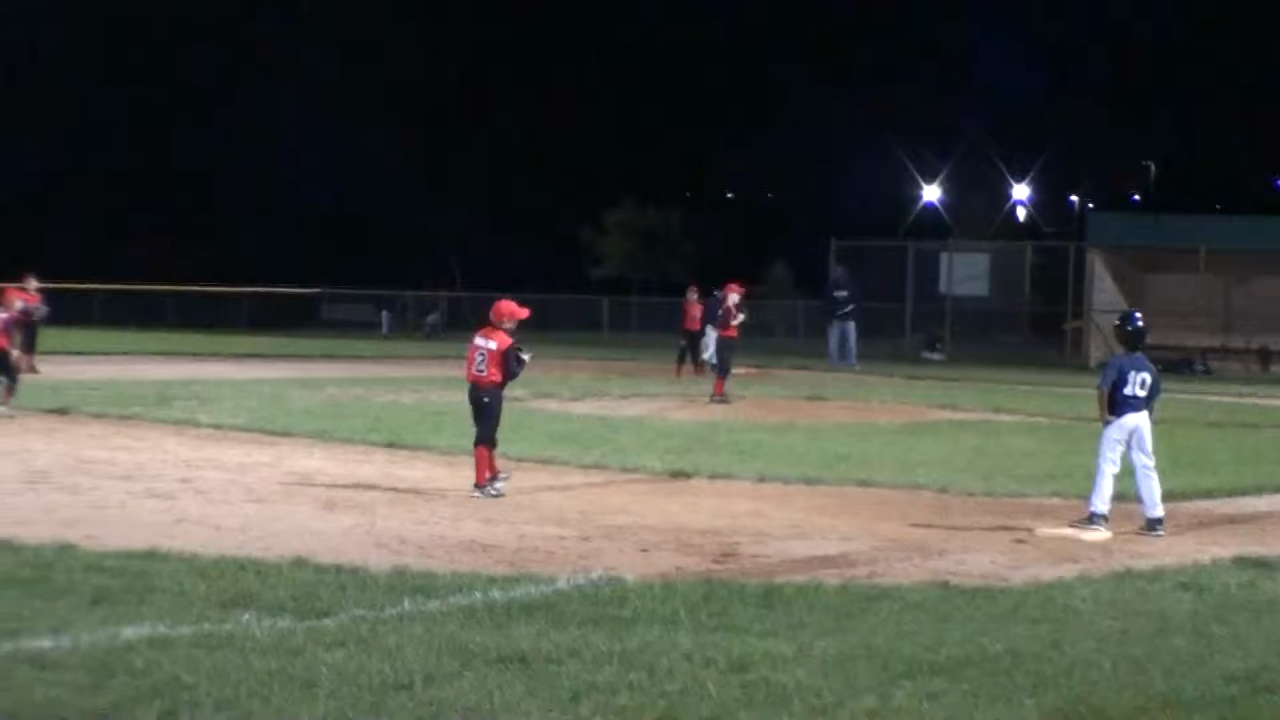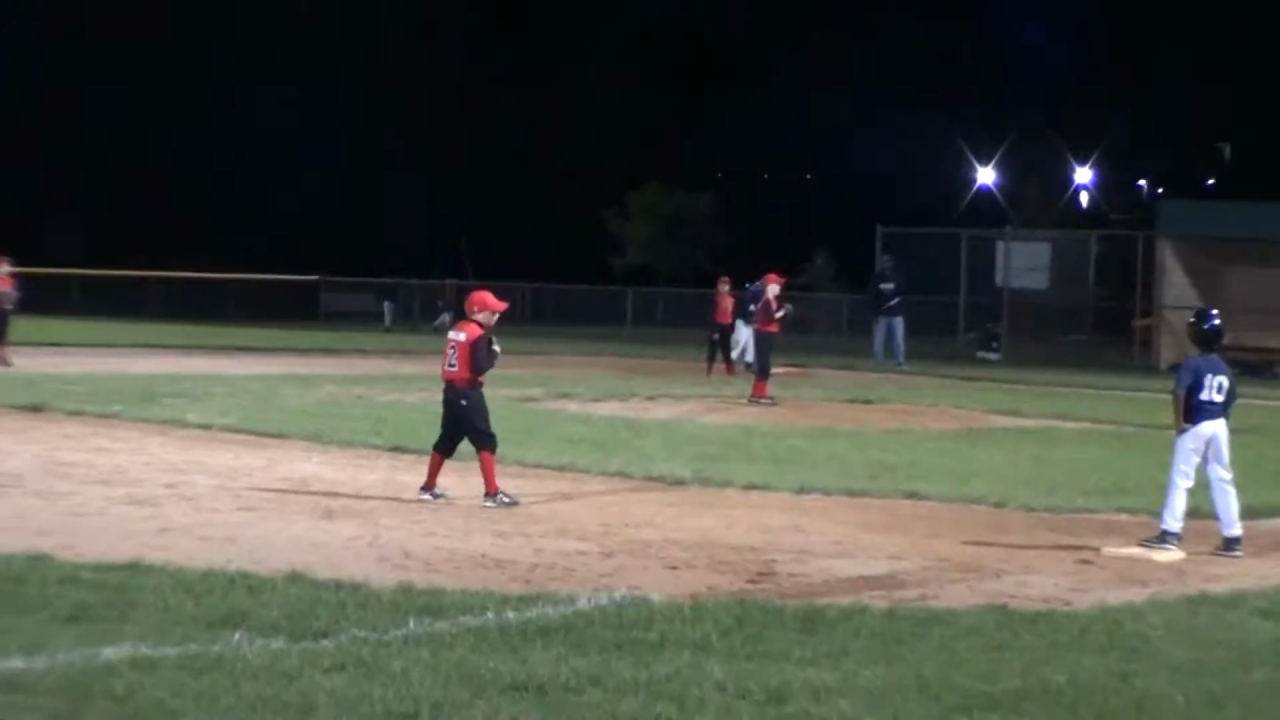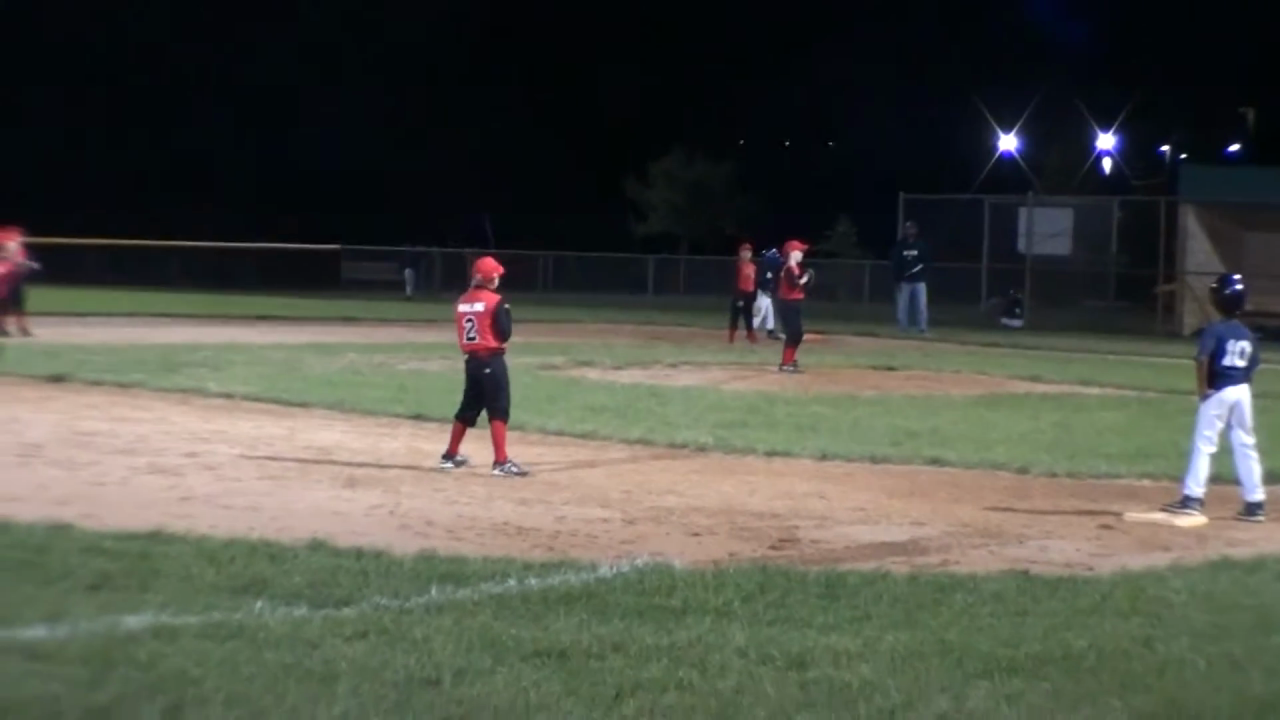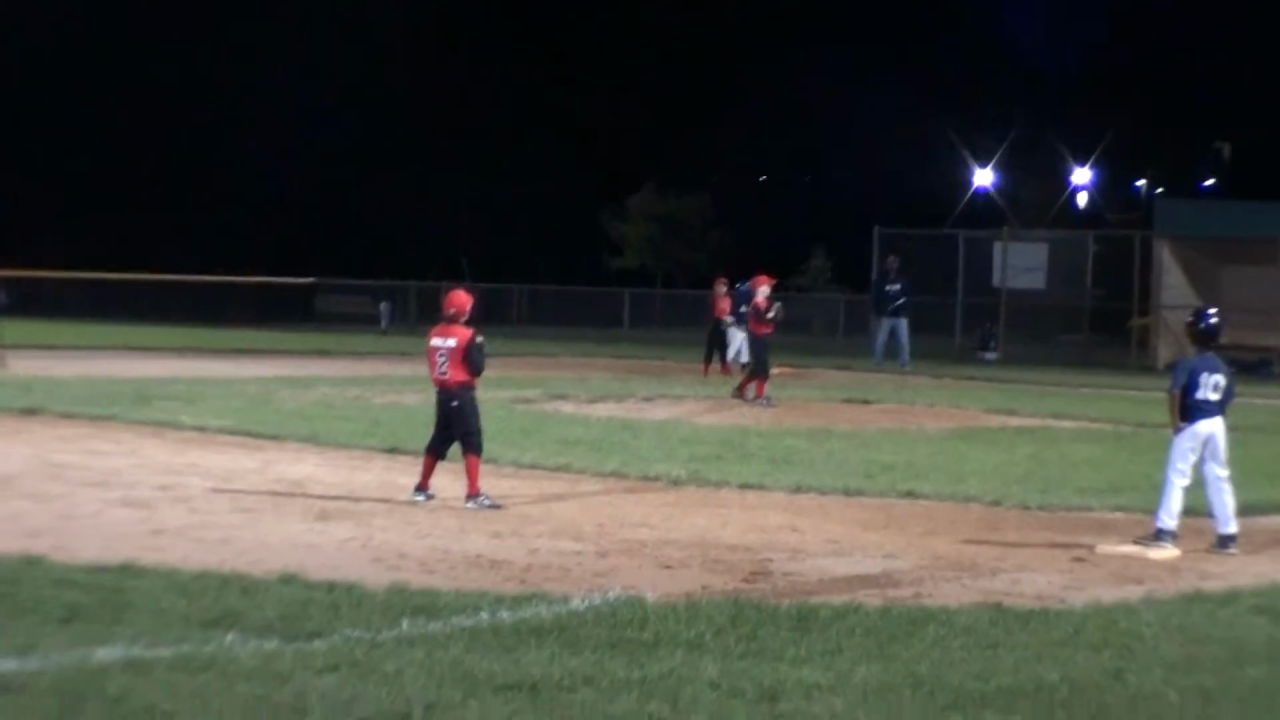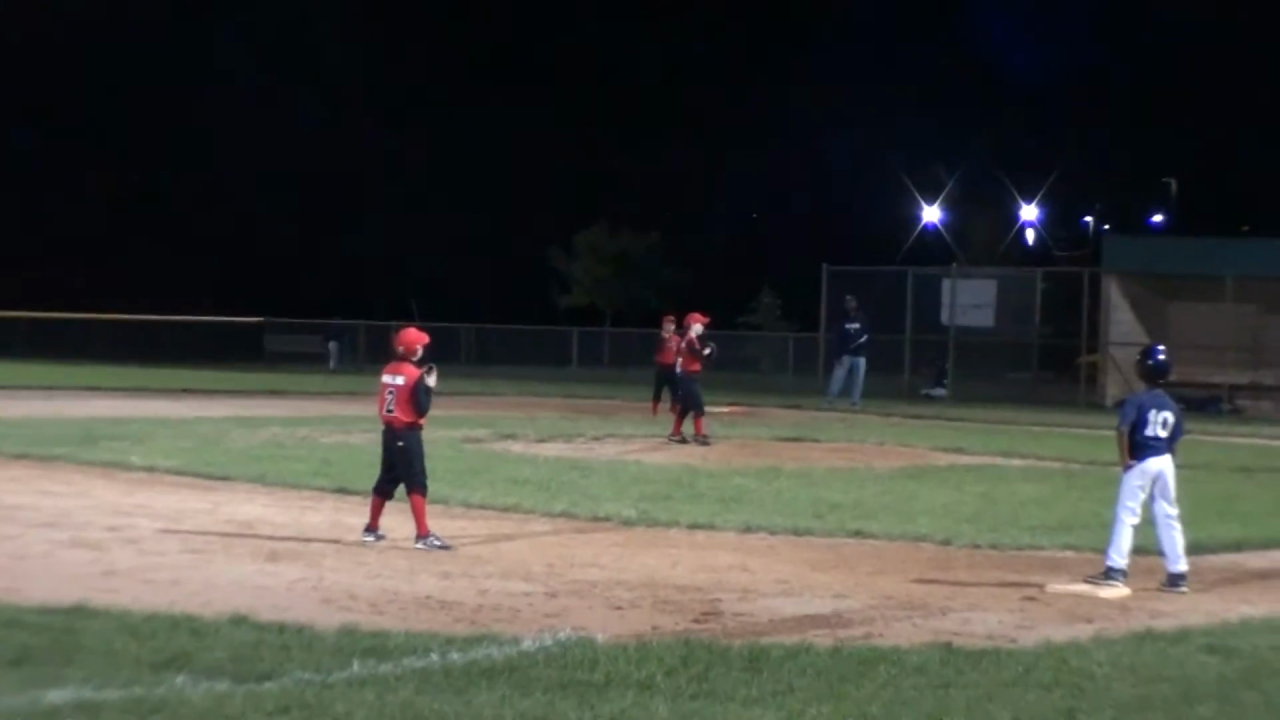
dt=0.4s
person 1, frame 1
left shoulder: (1117, 362)
right shoulder: (1149, 367)
left elbow: (1103, 388)
right elbow: (1152, 399)
left wrist: (1104, 414)
right wrist: (1145, 420)
left hip: (1119, 419)
right hip: (1142, 419)
left knee: (1107, 466)
right knee: (1146, 467)
left ankle: (1098, 515)
right ankle: (1155, 519)
person 1, frame 2
left shoulder: (1192, 364)
right shoulder: (1225, 369)
left elbow: (1179, 393)
right elbow: (1228, 404)
left wrist: (1179, 422)
right wrist: (1217, 425)
left hip: (1196, 427)
right hip: (1219, 427)
left knee: (1181, 479)
right knee: (1223, 481)
left ankle: (1170, 533)
right ankle: (1233, 538)
person 1, frame 3
left shoulder: (1214, 329)
right shoulder: (1247, 334)
left elbow: (1202, 359)
right elbow: (1251, 368)
left wrist: (1203, 388)
right wrist: (1240, 388)
left hip: (1218, 393)
right hip: (1242, 392)
left knee: (1203, 444)
right knee: (1245, 446)
left ankle: (1192, 499)
right ankle: (1255, 503)
person 1, frame 4
left shoulder: (1188, 363)
right shoulder: (1222, 368)
left elbow: (1175, 392)
right elbow: (1225, 402)
left wrist: (1176, 422)
right wrist: (1214, 422)
left hip: (1192, 426)
right hip: (1216, 425)
left knee: (1177, 477)
right knee: (1219, 479)
left ankle: (1165, 531)
right ankle: (1228, 536)
person 1, frame 5
left shoulder: (1136, 400)
right shoulder: (1172, 405)
left elbow: (1123, 430)
right elbow: (1174, 440)
left wrist: (1125, 459)
right wrist: (1163, 460)
left hip: (1141, 463)
right hip: (1165, 463)
left knee: (1127, 515)
right knee: (1169, 518)
left ankle: (1116, 570)
right ankle: (1178, 574)
person 2, frame 1
left shoulder: (479, 335)
right shoulder: (506, 343)
right elbow: (509, 375)
right wrist: (522, 361)
left hip: (475, 389)
right hip: (490, 393)
left knee: (486, 432)
right knee: (485, 435)
left ankle: (493, 473)
right ankle: (481, 484)
person 2, frame 2
left shoulder: (456, 330)
right shoulder: (478, 335)
right elbow: (479, 369)
right wrist: (494, 353)
left hip: (451, 390)
right hip: (468, 392)
left knee: (447, 439)
right knee: (485, 440)
left ankle: (429, 487)
right ankle: (492, 493)
person 2, frame 3
left shoulder: (462, 301)
right shoulder: (495, 301)
left elbow: (463, 332)
right elbow: (505, 334)
right wrist: (506, 312)
left hip: (471, 361)
right hip: (491, 361)
left knee: (468, 407)
right knee: (499, 409)
left ankle: (450, 455)
right ankle: (501, 462)
person 2, frame 4
left shoulder: (435, 333)
right shoulder: (467, 336)
right elbow: (477, 370)
right wrist: (479, 345)
left hip: (443, 394)
right hip: (461, 395)
left knee: (439, 440)
right knee: (472, 442)
left ankle: (422, 488)
right ankle: (474, 495)
person 2, frame 5
left shoulder: (388, 370)
right shoulder: (415, 375)
right elbow: (421, 410)
right wrist: (429, 386)
left hip: (389, 432)
right hip: (407, 434)
left knee: (386, 480)
right knee: (416, 482)
left ankle: (371, 528)
right ankle: (423, 535)
